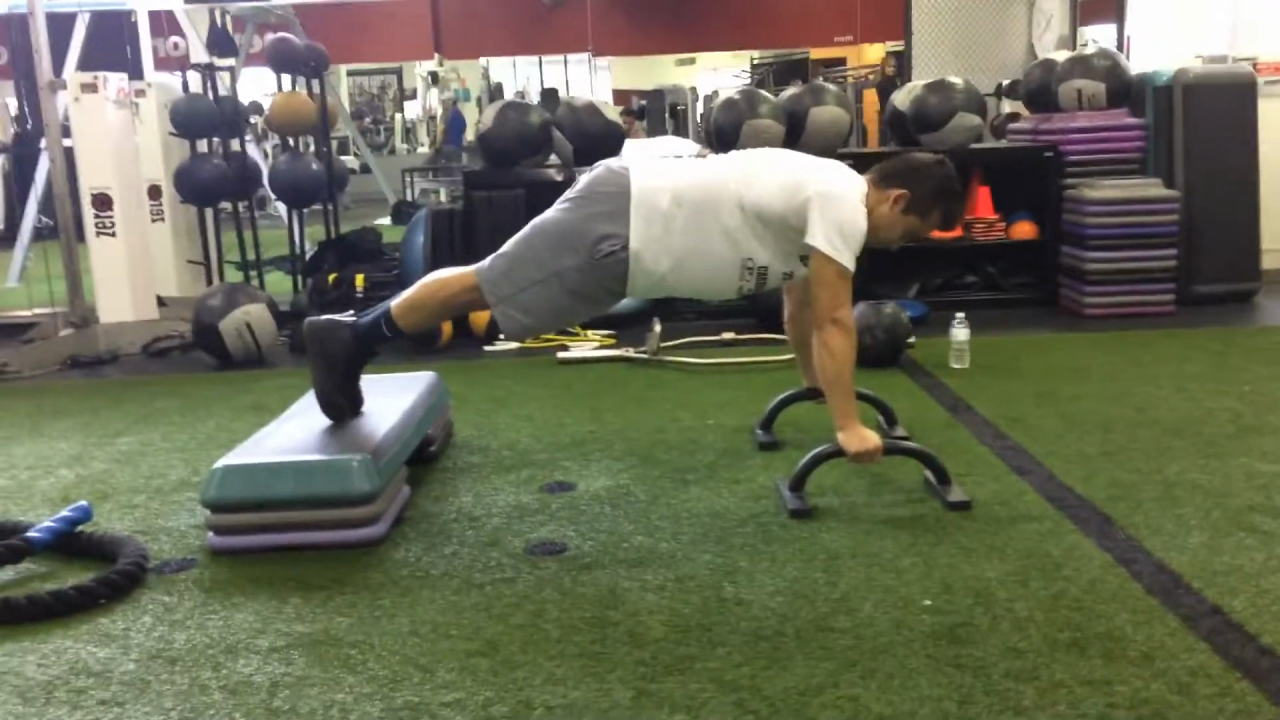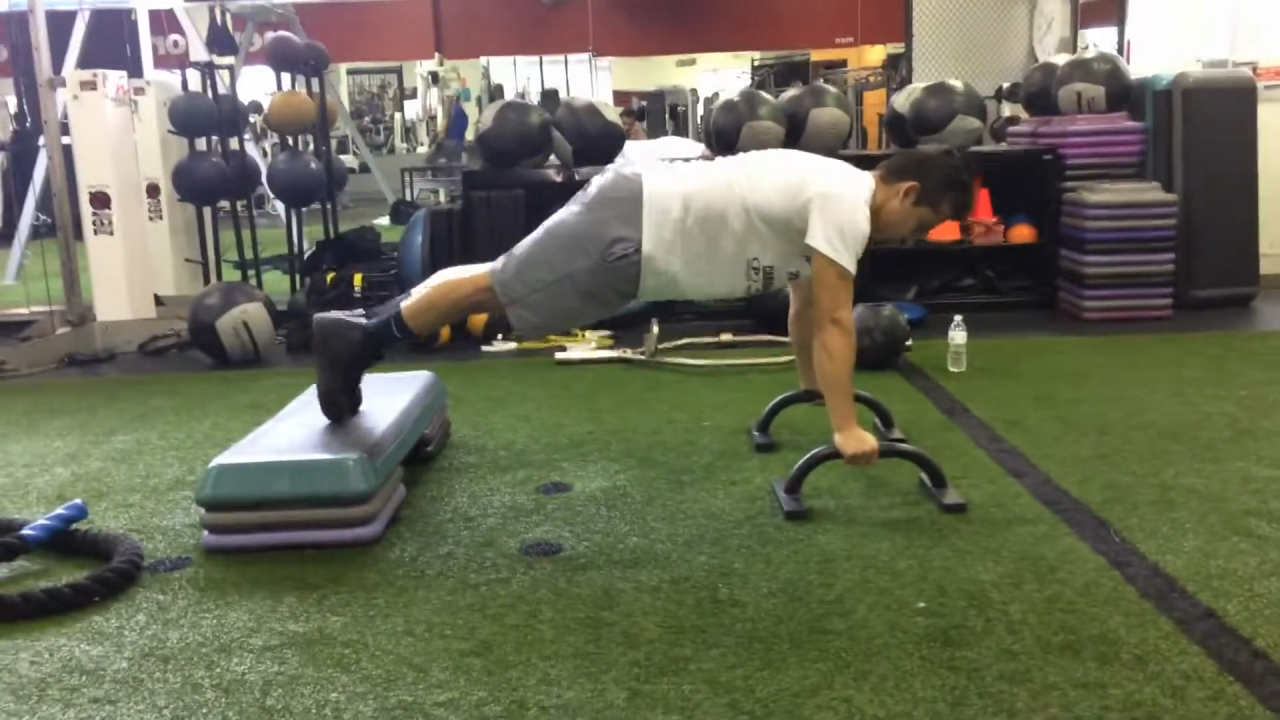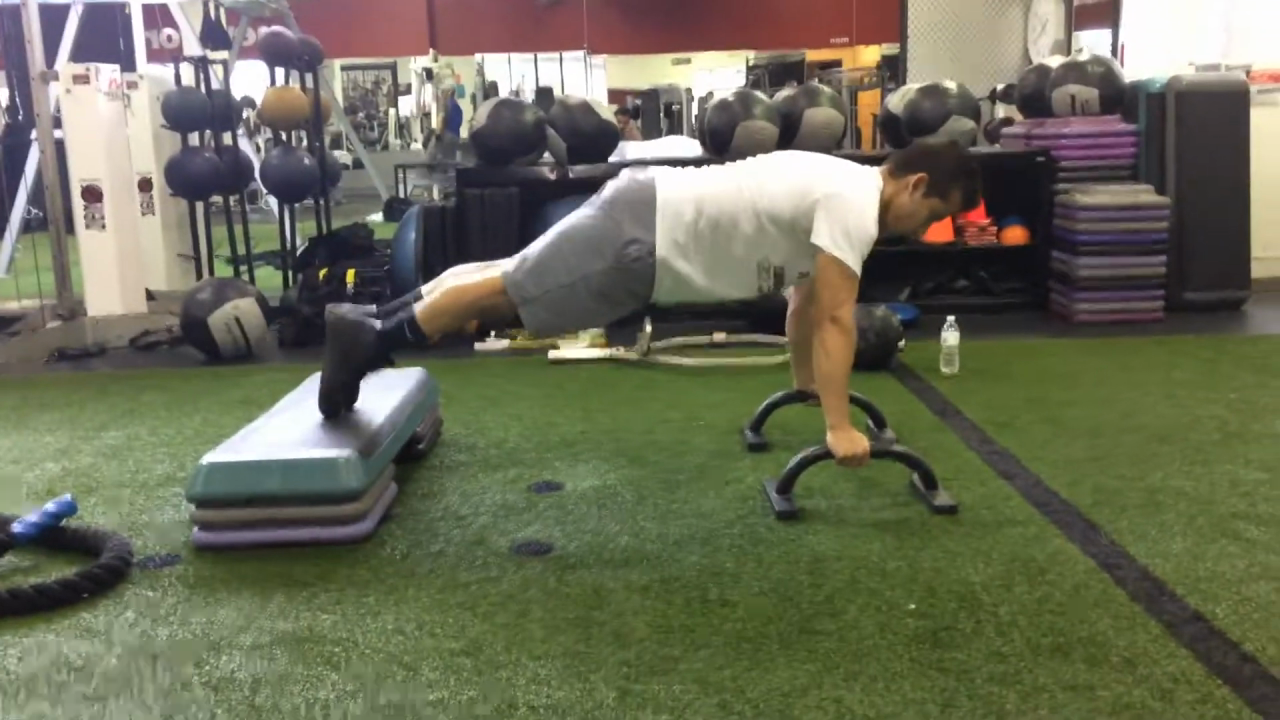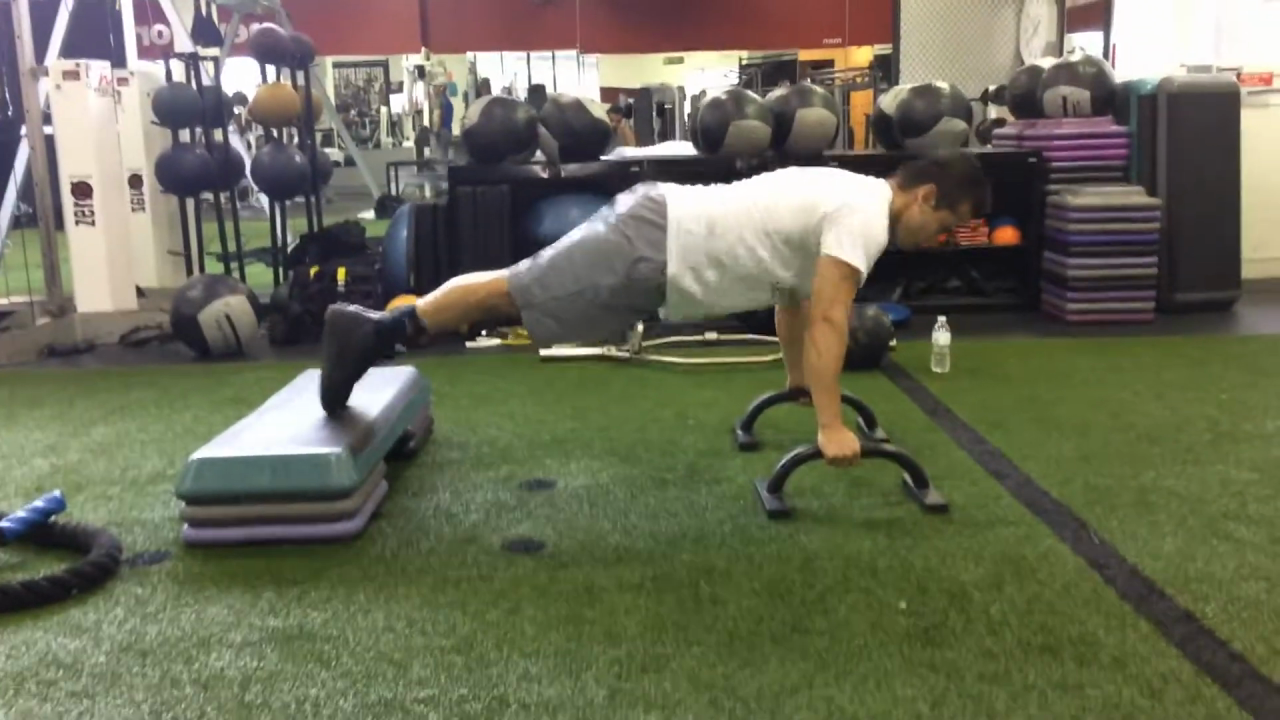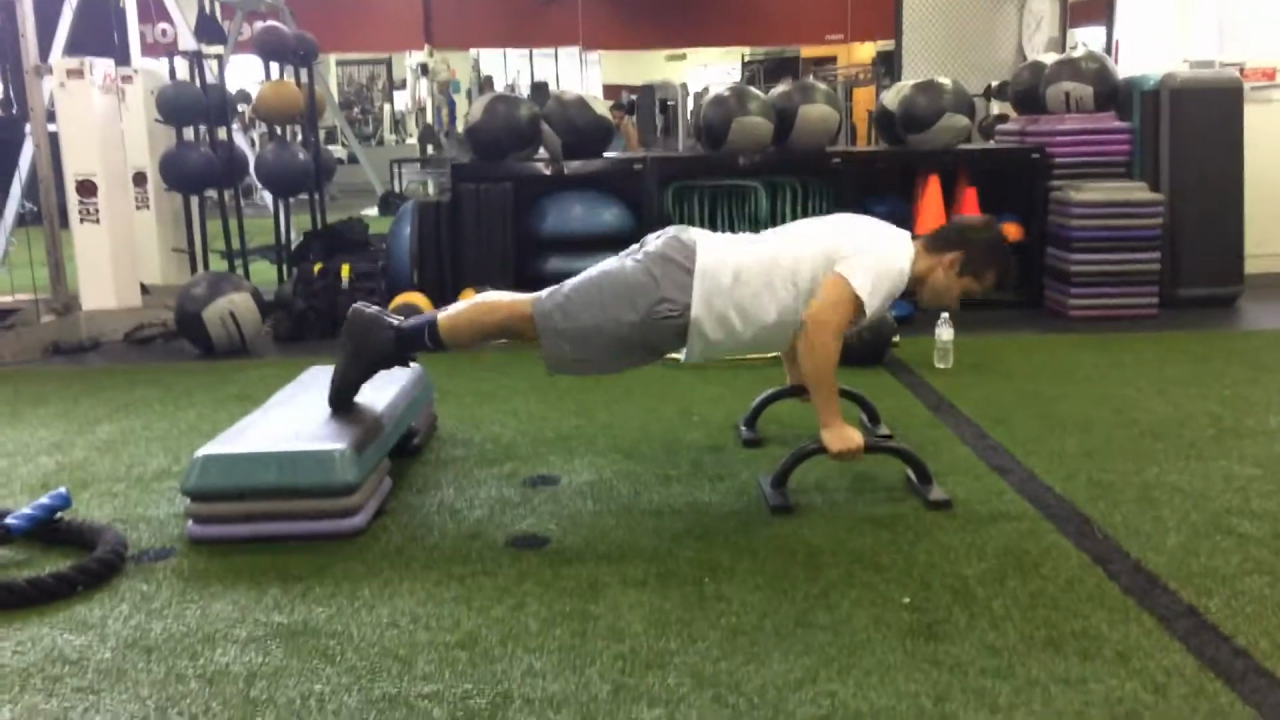
dt=0.2s
person 1, frame 1
left shoulder: (825, 196)
right shoulder: (845, 204)
left elbow: (800, 305)
right elbow: (834, 320)
left wrist: (815, 384)
right wrist: (848, 425)
left hip: (629, 206)
right hip: (620, 224)
left knee: (486, 282)
right knee: (485, 286)
left ankle: (356, 331)
right ankle: (348, 338)
person 1, frame 2
left shoulder: (834, 196)
right shoulder: (847, 204)
left elbow: (807, 305)
right elbow: (834, 320)
left wrist: (811, 384)
right wrist: (846, 427)
left hip: (638, 215)
right hip: (631, 227)
left knee: (497, 280)
right knee: (496, 288)
left ankle: (366, 328)
right ankle: (357, 339)
person 1, frame 3
left shoulder: (844, 191)
right shoulder: (855, 203)
left elbow: (807, 300)
right elbow: (835, 319)
left wrist: (805, 382)
right wrist: (840, 427)
left hip: (647, 217)
right hip: (643, 233)
left knee: (507, 280)
right knee: (506, 292)
left ankle: (376, 321)
right ankle: (369, 339)
person 1, frame 4
left shoulder: (851, 198)
right shoulder: (866, 214)
left elbow: (796, 297)
right elbow: (828, 320)
left wrist: (797, 379)
right wrist: (831, 426)
left hip: (657, 227)
right hip: (653, 250)
left knee: (511, 289)
right knee: (511, 295)
left ankle: (377, 325)
right ankle: (371, 332)
person 1, frame 5
left shoulder: (874, 239)
right shoulder: (890, 258)
right elbow: (822, 326)
left wrist: (801, 380)
right wrist: (832, 424)
left hip: (683, 264)
right hip: (679, 292)
left knee: (532, 311)
right knee: (531, 317)
left ankle: (393, 327)
right ankle: (390, 337)
